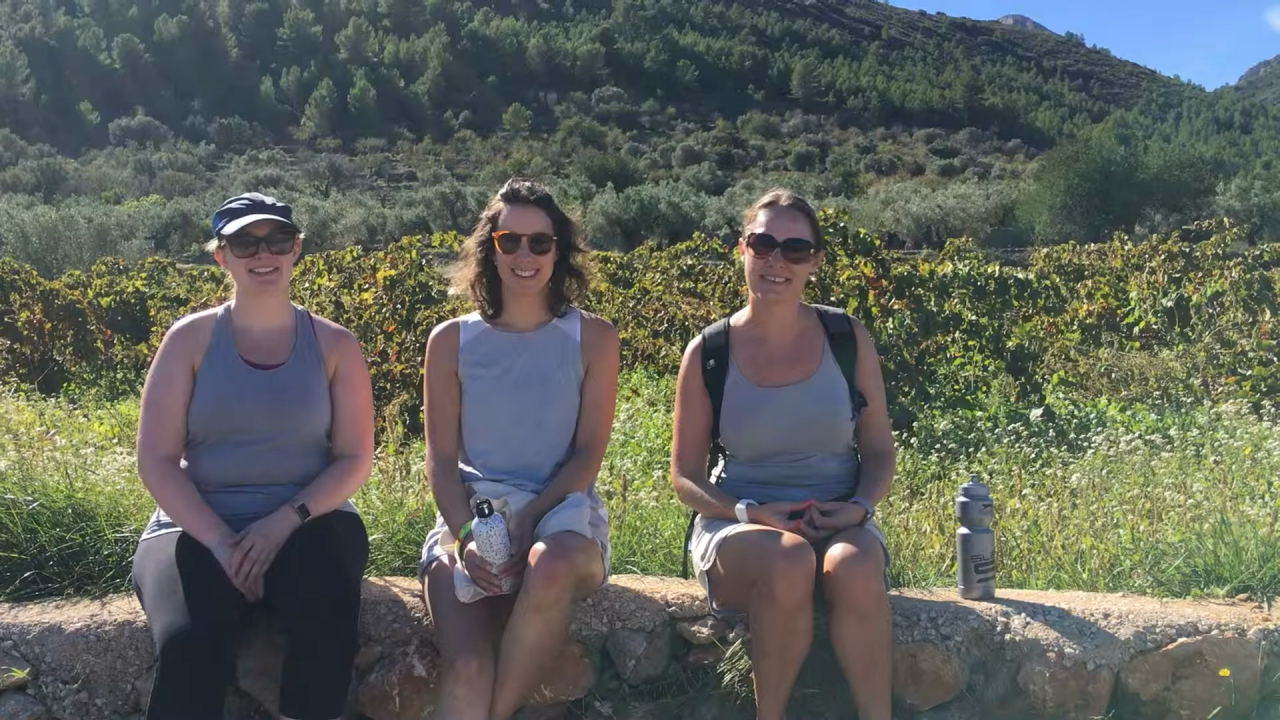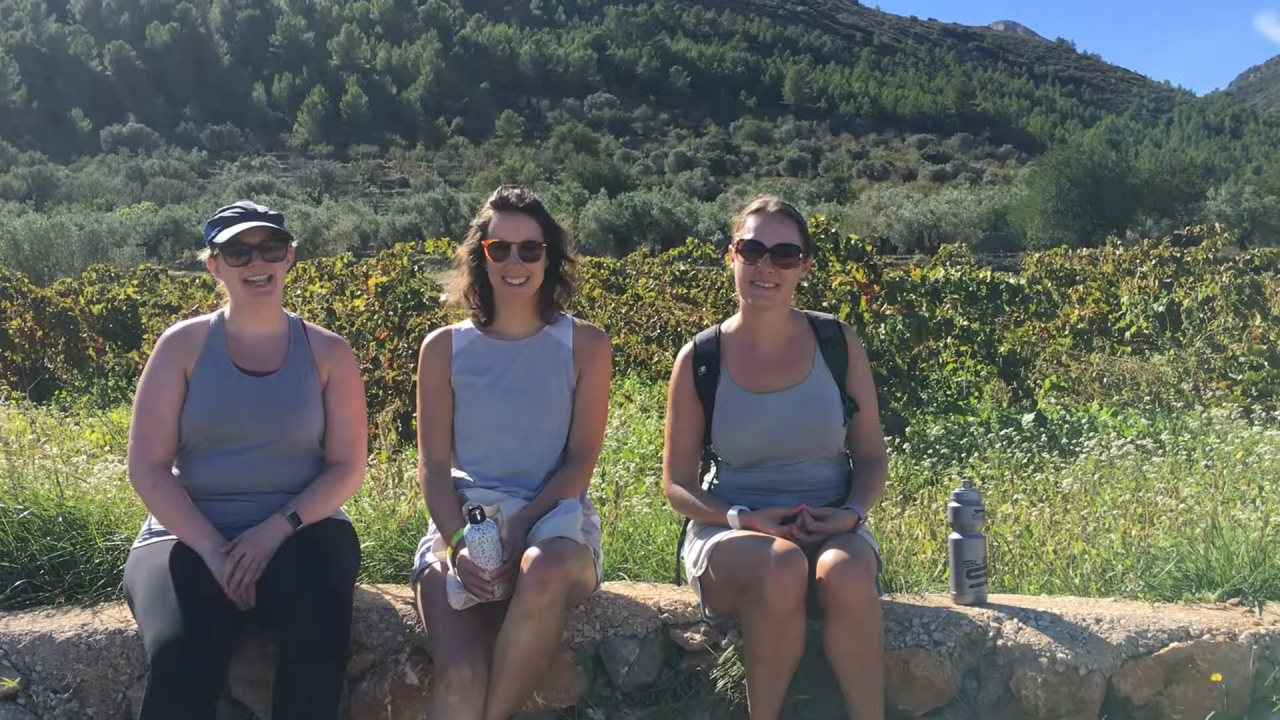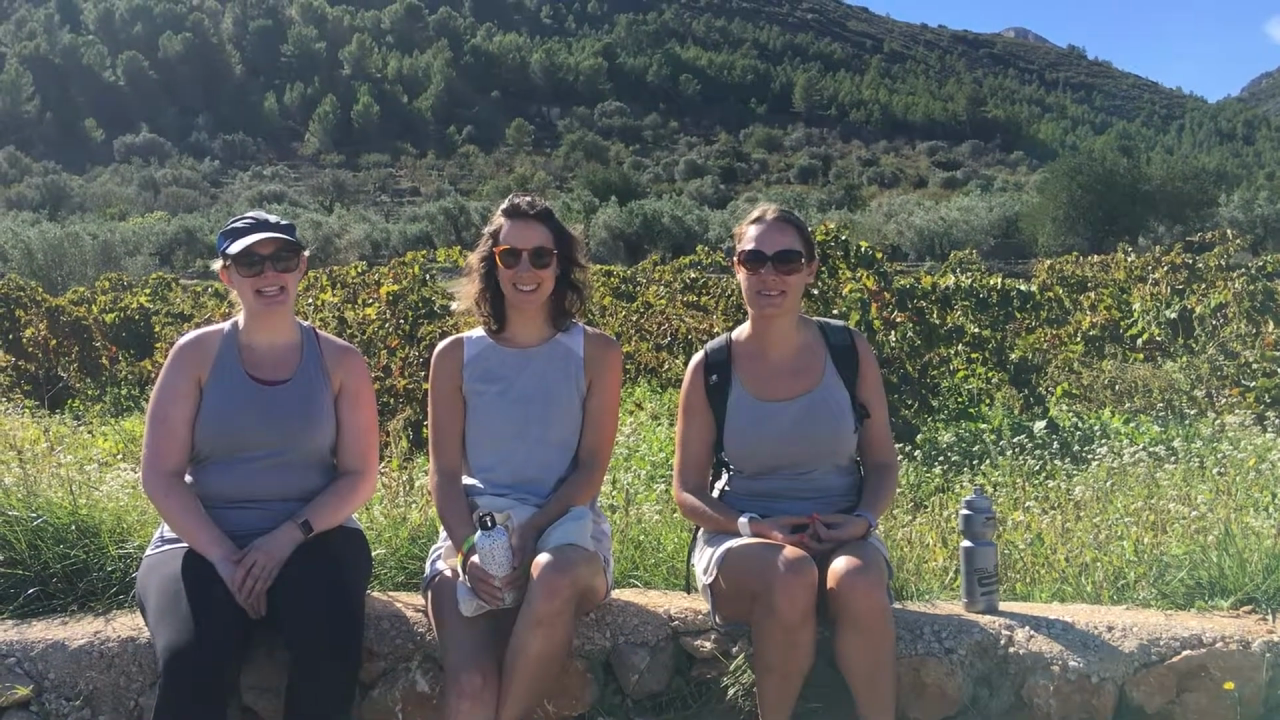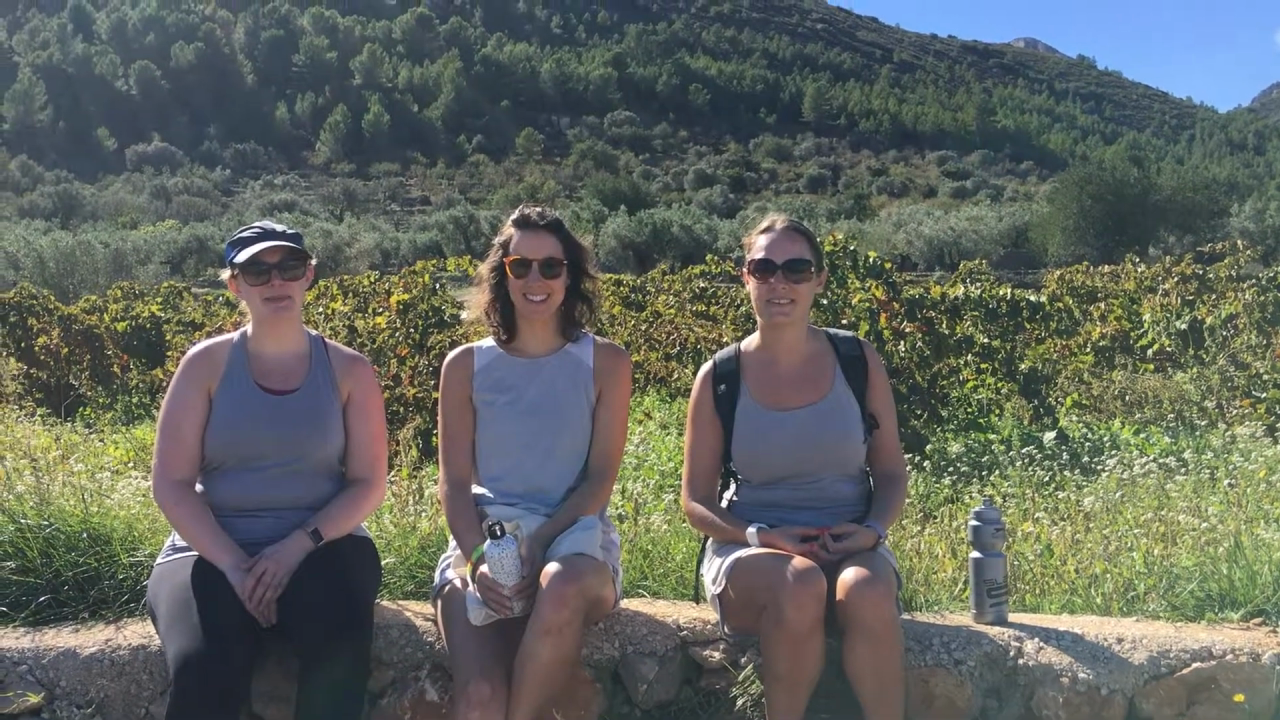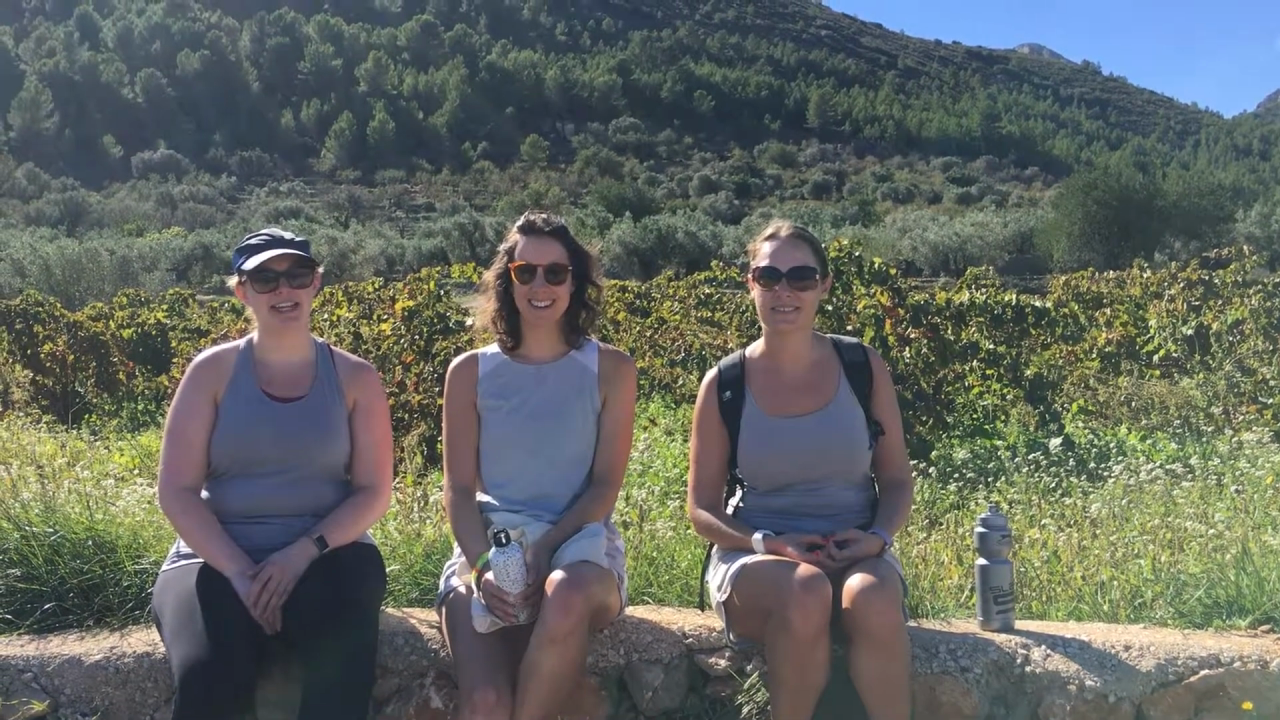
dt=1s
person 1, frame 1
left shoulder: (593, 338)
right shoulder: (451, 341)
left elbow: (588, 454)
right elbow: (441, 460)
left wrist: (527, 521)
right wrist: (467, 537)
left hip: (562, 509)
right hip: (472, 514)
left knee: (550, 568)
right knee: (466, 671)
person 1, frame 2
left shoulder: (586, 345)
right shoulder: (443, 348)
left elbow: (581, 461)
right elbow: (434, 467)
left wrist: (519, 527)
right wrist: (458, 543)
left hip: (554, 516)
right hip: (464, 520)
left knee: (543, 572)
person 1, frame 3
left shoulder: (596, 353)
right shoulder: (455, 356)
left elbow: (591, 468)
right elbow: (445, 474)
left wrist: (529, 534)
right wrist: (469, 551)
left hip: (565, 525)
right hip: (475, 530)
left knee: (554, 577)
person 1, frame 4
left shoulder: (606, 363)
right shoulder: (465, 365)
left elbow: (600, 478)
right elbow: (454, 484)
left wrist: (538, 544)
right wrist: (478, 559)
left hip: (574, 535)
right hip: (485, 540)
left knee: (561, 589)
person 1, frame 5
left shoulder: (611, 369)
right shoulder: (470, 371)
left elbow: (606, 484)
right elbow: (459, 490)
left wrist: (545, 551)
right wrist: (483, 566)
left hip: (579, 541)
right hip: (489, 545)
left knee: (568, 596)
person 2, frame 1
left shoulder: (849, 339)
right shoulder: (707, 353)
left elbow: (879, 451)
right elbow: (685, 476)
left wrist: (860, 506)
right wrist: (751, 512)
left hip: (839, 521)
right hip: (738, 525)
left knee: (854, 569)
right knee: (788, 561)
person 2, frame 2
left shoulder: (839, 344)
right shoulder: (698, 360)
left elbow: (871, 456)
right elbow: (678, 484)
left wrist: (852, 513)
right wrist: (742, 518)
left hip: (830, 528)
right hip: (731, 531)
left knee: (845, 574)
right knee: (780, 567)
person 2, frame 3
left shoulder: (851, 351)
right shoulder: (710, 368)
left elbow: (882, 464)
right elbow: (688, 492)
left wrist: (862, 520)
right wrist: (754, 526)
left hip: (841, 535)
right hip: (741, 541)
left knee: (857, 581)
right knee: (789, 574)
person 2, frame 4
left shoulder: (859, 361)
right shoulder: (718, 379)
left elbow: (891, 474)
right elbow: (697, 502)
left wrist: (872, 530)
right wrist: (761, 537)
left hip: (850, 548)
right hip: (749, 550)
left knee: (867, 592)
right knee: (799, 585)
person 2, frame 5
left shoulder: (864, 368)
right shoulder: (724, 386)
left elbow: (897, 481)
right elbow: (703, 509)
left wrist: (878, 538)
right wrist: (767, 544)
left hip: (855, 554)
right hip: (755, 558)
left knee: (873, 599)
right knee: (804, 591)
person 3, frame 1
left shoulder: (335, 344)
right shoulder: (190, 339)
left elbow: (355, 458)
right elbow: (156, 461)
left wrist: (285, 519)
right wrist: (219, 540)
left hip: (308, 523)
right hip: (197, 527)
left knee: (327, 628)
right knee: (189, 647)
person 3, frame 2
left shoulder: (328, 352)
right shoulder: (182, 345)
left elbow: (347, 467)
right elbow: (147, 468)
left wrist: (277, 529)
right wrist: (212, 549)
left hip: (300, 530)
right hip: (189, 535)
left knee: (320, 638)
right knee: (181, 657)
person 3, frame 3
left shoulder: (341, 360)
right shoulder: (196, 353)
left elbow: (359, 474)
right elbow: (161, 476)
left wrist: (289, 536)
right wrist: (223, 557)
left hip: (313, 538)
right hip: (202, 543)
left knee: (331, 649)
right knee: (192, 664)
person 3, frame 4
left shoulder: (349, 369)
right shoulder: (206, 363)
left elbow: (368, 483)
right elbow: (171, 485)
left wrist: (299, 545)
right wrist: (233, 564)
left hip: (322, 546)
right hip: (212, 551)
left knee: (339, 661)
right knee: (203, 674)
person 3, frame 5
left shoulder: (355, 377)
right shoulder: (213, 371)
left elbow: (374, 491)
right elbow: (177, 492)
left wrist: (304, 551)
right wrist: (239, 572)
left hip: (328, 553)
right hip: (218, 558)
left knee: (343, 669)
right knee: (208, 680)
